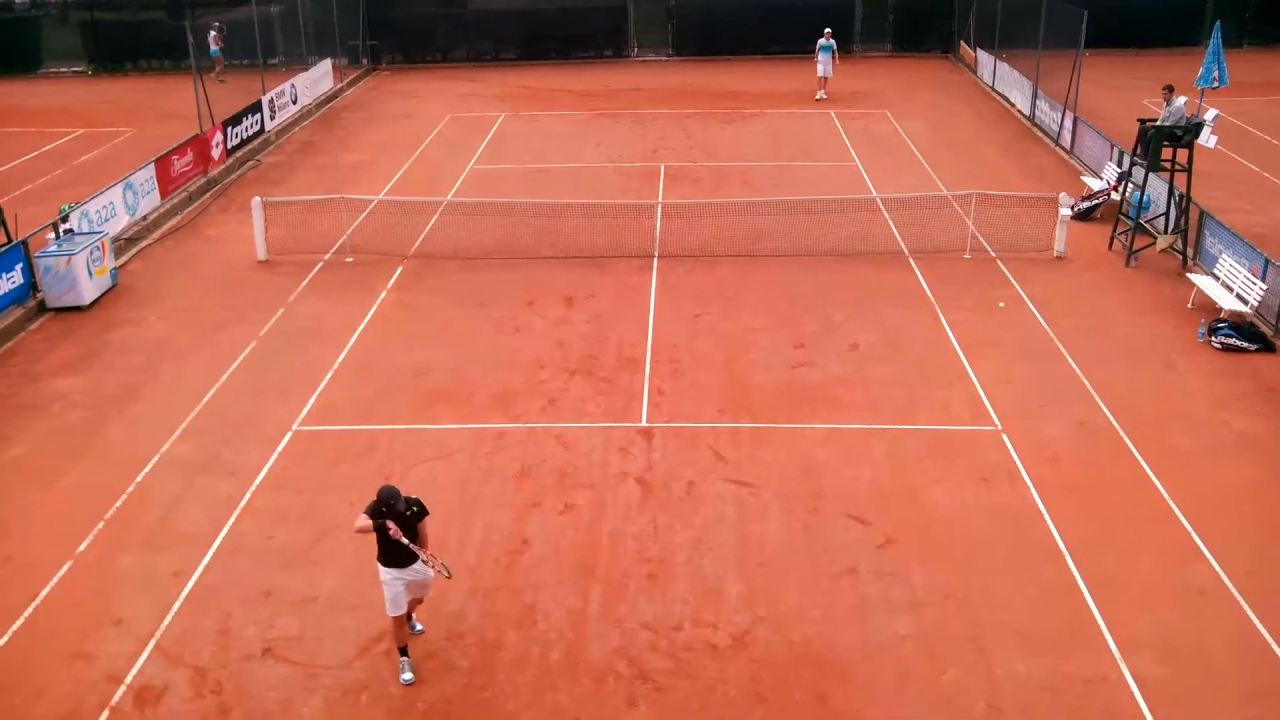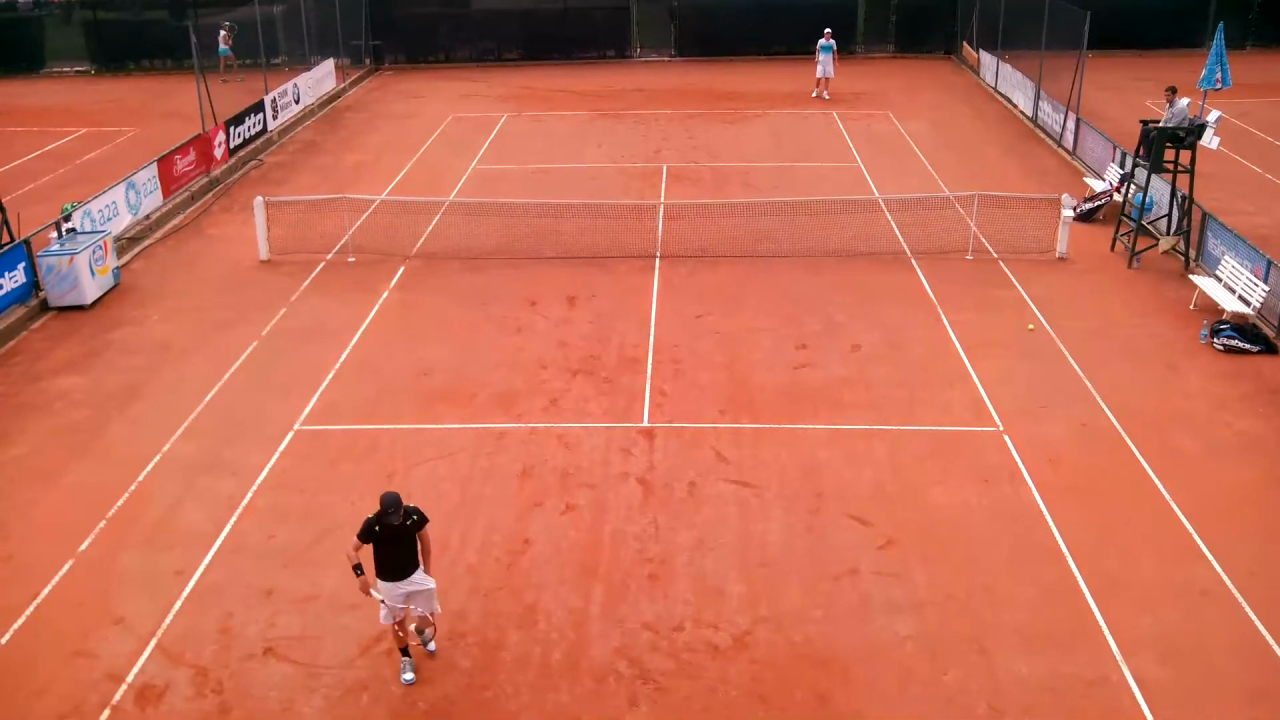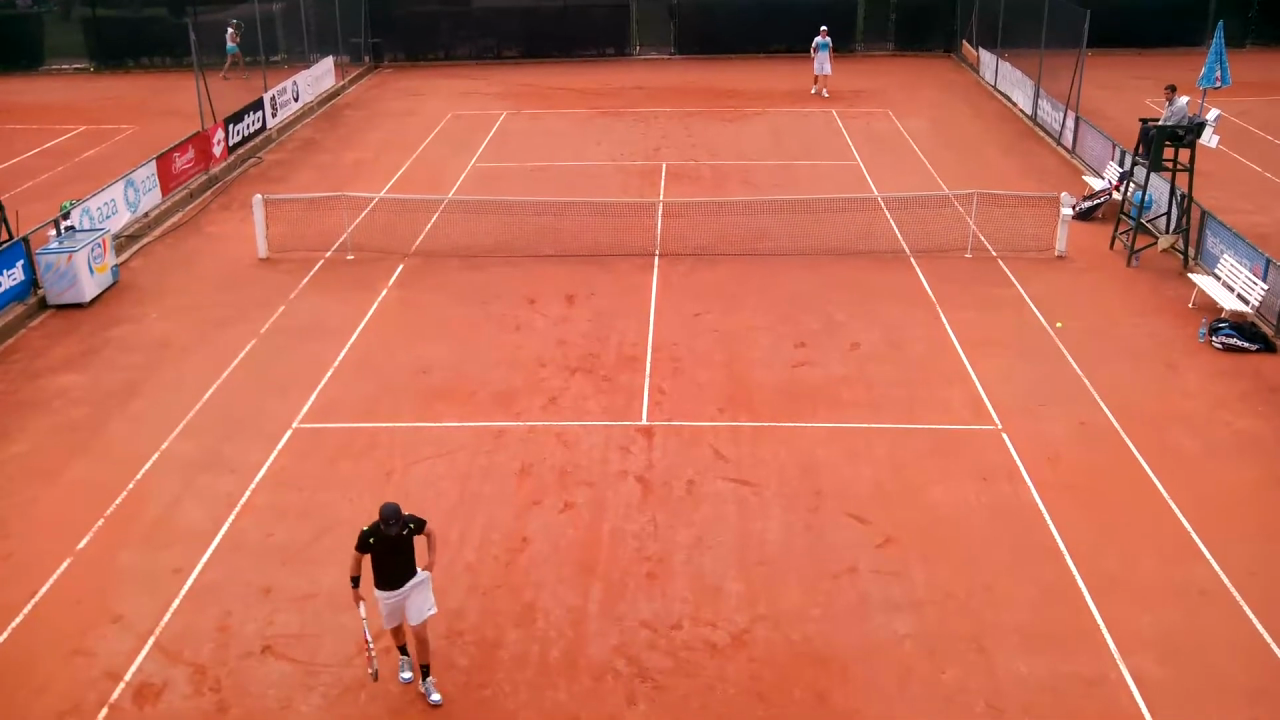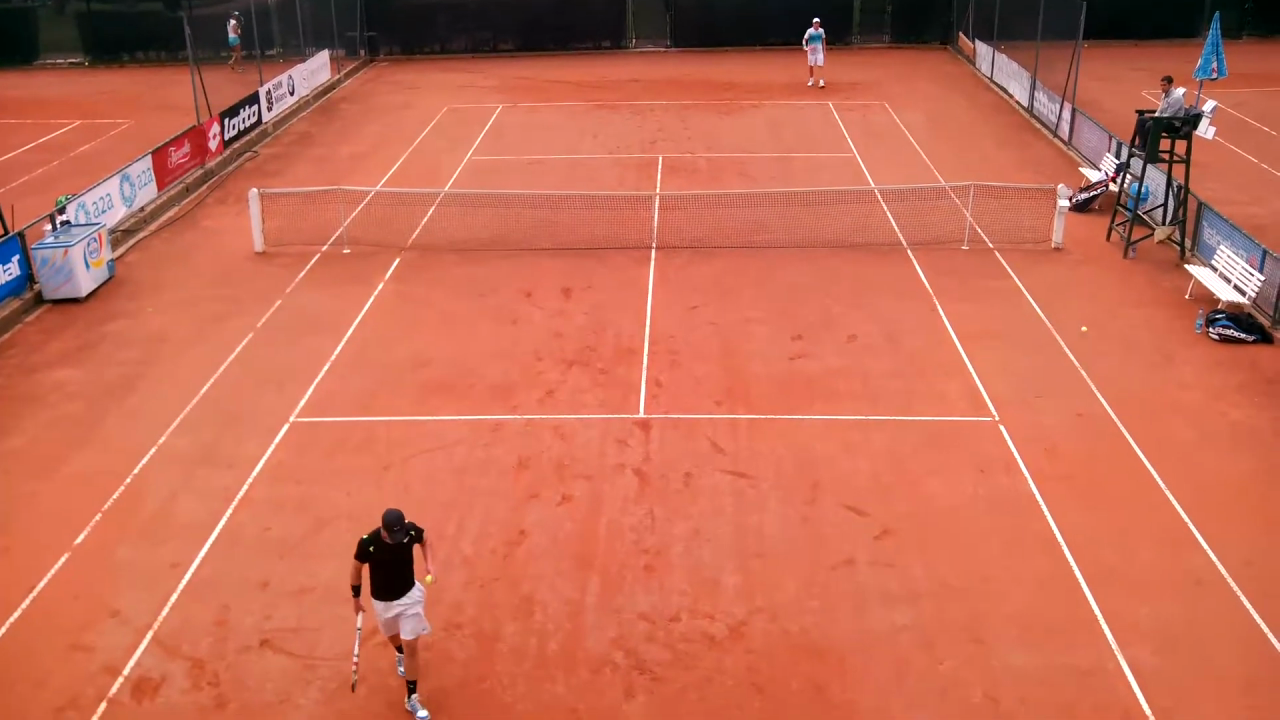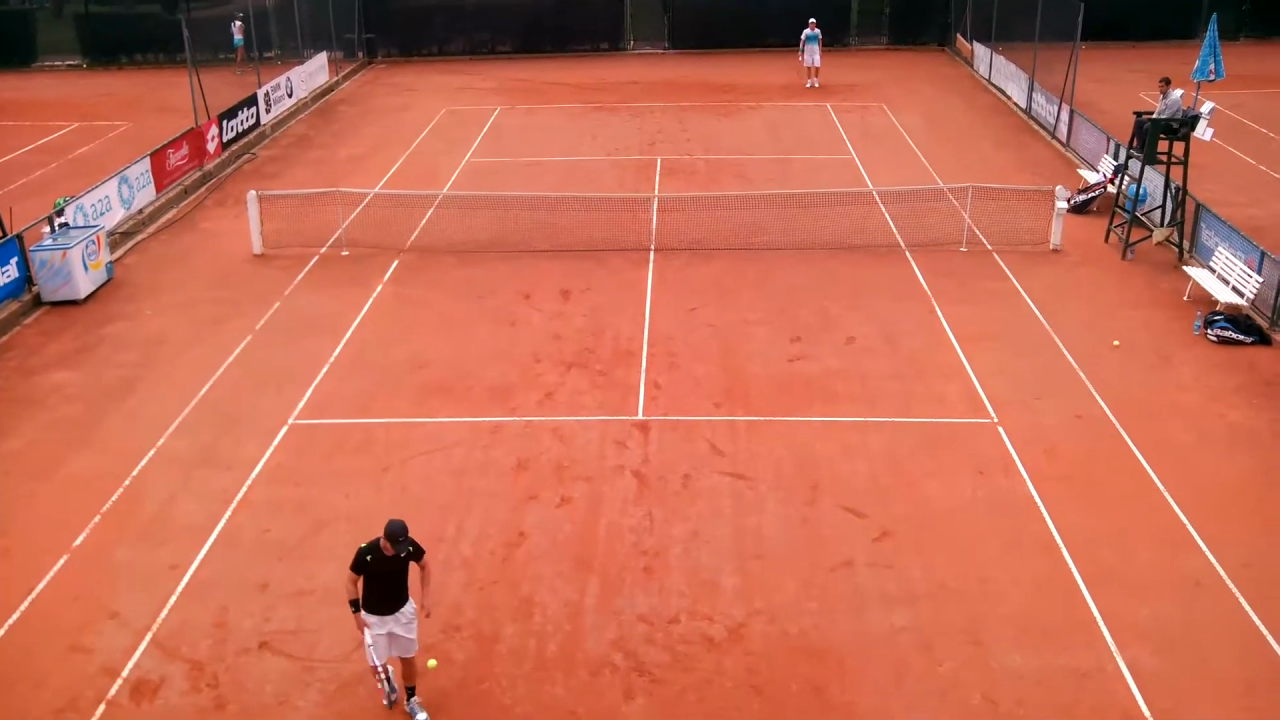
dt=0.2s
person 1, frame 1
left shoulder: (415, 505)
right shoulder: (376, 509)
right elbow: (358, 526)
left wrist: (425, 559)
right wrist: (384, 525)
left hip: (415, 565)
right hip: (391, 571)
left knee: (418, 597)
right knee: (398, 618)
left ankle: (408, 619)
right ankle: (404, 660)
person 1, frame 2
left shoulder: (413, 514)
right shoulder: (372, 524)
left elbow: (424, 541)
right elbow: (352, 550)
left wrist: (426, 570)
right wrist: (360, 574)
left hip: (415, 576)
right hip: (388, 583)
left knee: (428, 620)
right knee: (397, 624)
left ankle: (419, 630)
right ankle: (406, 659)
person 1, frame 3
left shoulder: (411, 522)
right shoulder: (368, 535)
left elbow: (430, 531)
right elbow: (356, 559)
left wrist: (431, 559)
right wrist: (355, 588)
left hip: (413, 583)
right hip: (386, 591)
left knee: (420, 633)
right knee: (396, 629)
left ankle: (427, 681)
right ankle: (404, 658)
person 1, frame 4
left shoulder: (411, 531)
right shoulder: (368, 543)
left elbow: (424, 540)
right elbow: (356, 569)
left wrist: (429, 565)
right wrist: (356, 597)
left hip: (409, 595)
right hip: (382, 601)
left knee: (412, 645)
right knee: (393, 636)
left ankle: (412, 698)
right ankle: (401, 651)
person 1, frame 5
left shoulder: (410, 546)
right shoulder: (366, 552)
left elbow: (424, 567)
right elbow: (351, 582)
left wrist: (425, 598)
right wrist: (357, 613)
left hip: (403, 611)
right hip: (373, 617)
left knee: (408, 659)
right knee: (377, 667)
left ankle: (411, 700)
right ankle: (387, 676)
